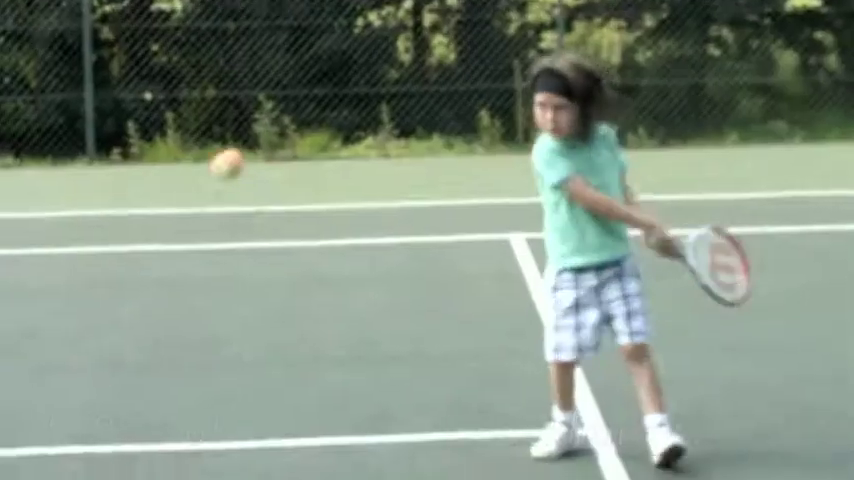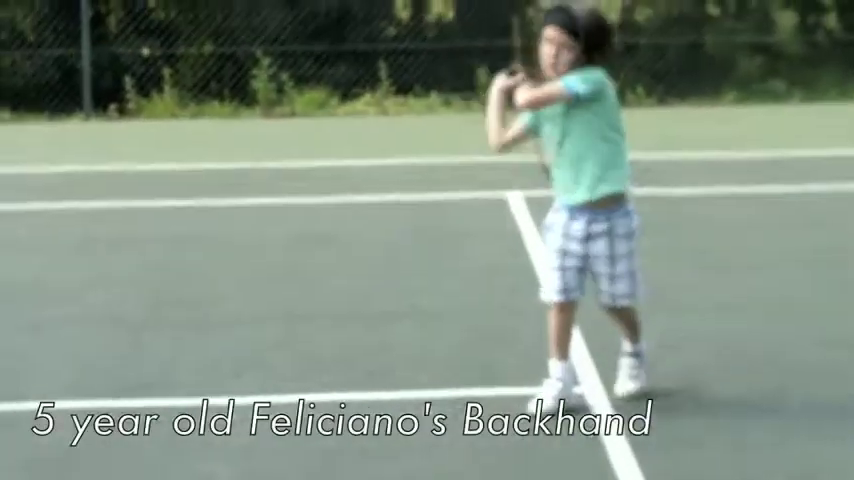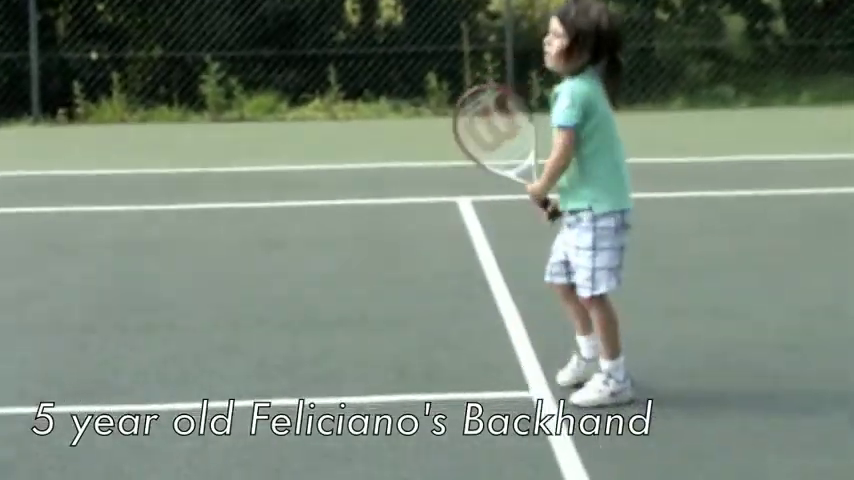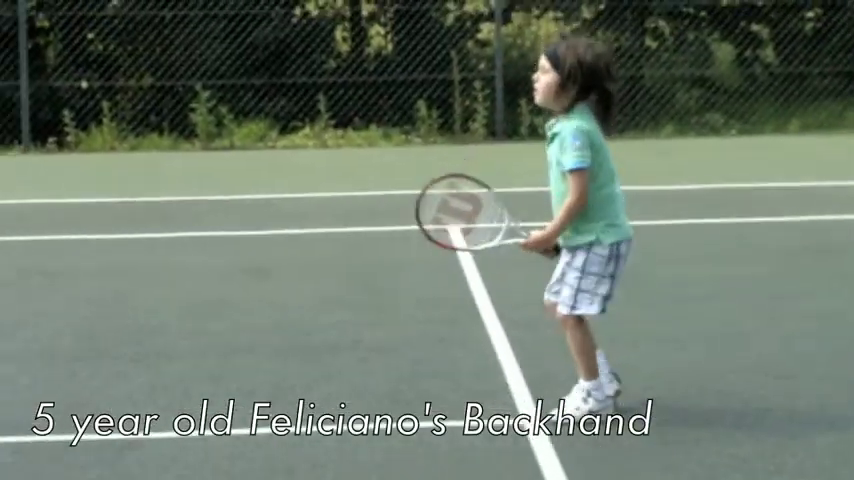
dt=0.5s
person 1, frame 1
left shoulder: (604, 138)
right shoulder: (547, 152)
left elbow: (625, 195)
right elbow: (591, 200)
left wrist: (646, 229)
right wrist: (650, 225)
left hip: (617, 266)
right hip: (571, 271)
left knee: (635, 348)
right knee: (562, 356)
left ankle: (659, 429)
right ankle: (565, 426)
person 1, frame 2
left shoulder: (592, 80)
right shoulder: (547, 101)
left elbow: (531, 96)
right elbow: (499, 141)
left wrist: (523, 88)
right wrist: (496, 92)
left hip: (607, 214)
right hip: (566, 215)
left knee: (617, 301)
right knee: (559, 300)
left ankle: (634, 352)
right ankle: (561, 384)
person 1, frame 3
left shoulder: (575, 93)
right shoulder: (580, 86)
left elbow: (561, 158)
left wrist: (540, 188)
right wrist: (555, 191)
left hip: (599, 213)
right hip: (582, 209)
left knee: (593, 293)
right knee: (562, 281)
left ankle: (615, 377)
right ankle: (591, 354)
person 1, frame 4
left shoulder: (574, 130)
right shoulder: (567, 124)
left elbow: (578, 196)
left wrist: (549, 234)
right wrist: (556, 231)
left hip: (598, 238)
right hip: (583, 237)
left knee: (569, 314)
right knee: (558, 303)
left ankle: (595, 395)
right ankle: (602, 378)
